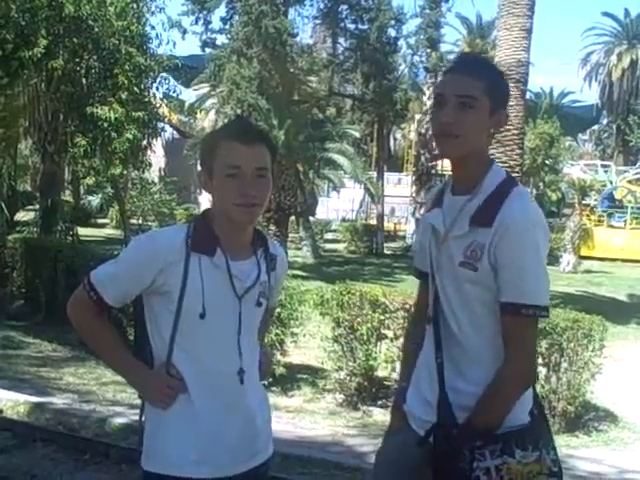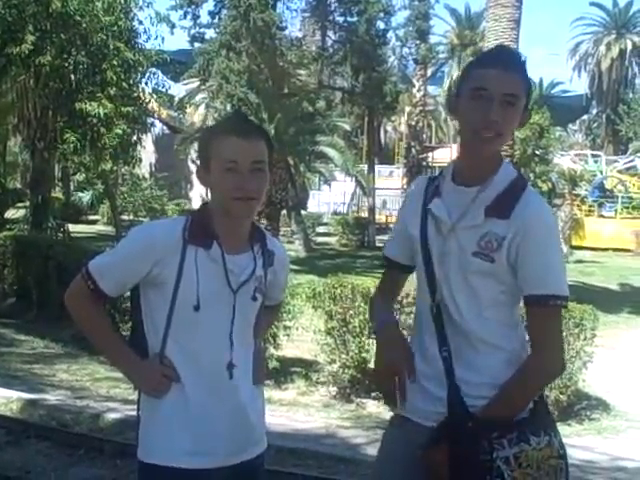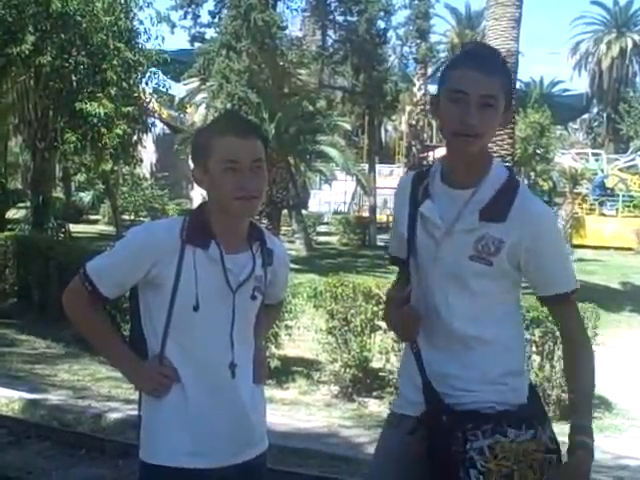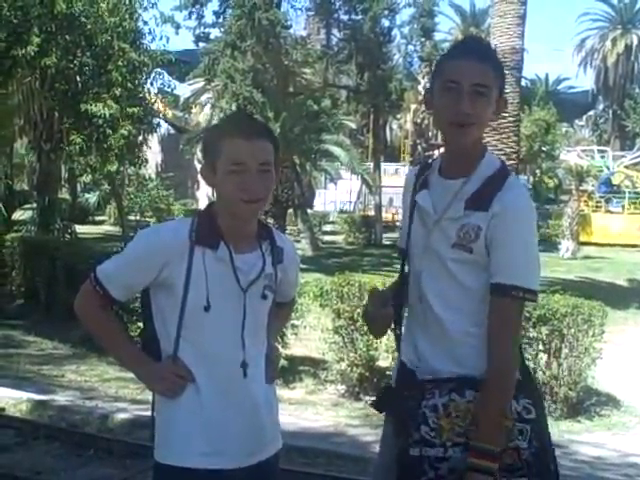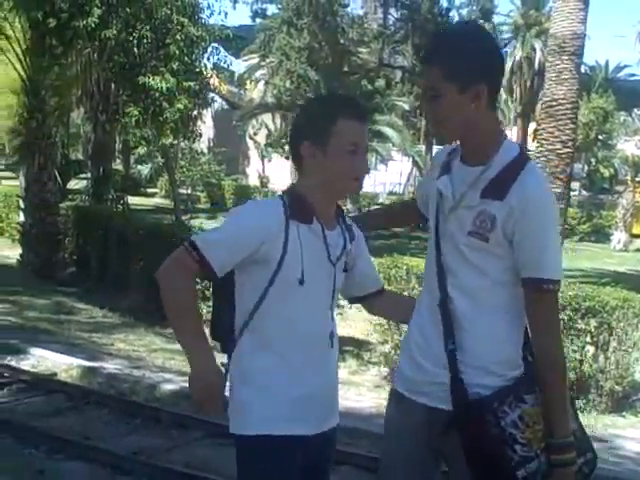
dt=1s
person 1, frame 1
left shoulder: (515, 217)
right shoulder: (436, 207)
left elbow: (522, 364)
right wrist: (401, 398)
left hip: (487, 430)
right hip: (420, 418)
person 1, frame 2
left shoulder: (530, 214)
right shoulder: (421, 196)
left elbow: (549, 357)
right elbow: (384, 294)
right wrist: (386, 332)
left hip: (493, 424)
right hip: (416, 412)
person 1, frame 3
left shoulder: (527, 214)
right shoulder: (410, 191)
left elbow: (573, 332)
right wrist: (397, 304)
left hip: (493, 414)
right hip: (414, 405)
person 1, frame 4
left shoulder: (509, 201)
right shoulder: (416, 182)
left elbow: (504, 337)
right wrist: (387, 300)
left hip: (476, 402)
right hip: (413, 390)
person 1, frame 5
left shoulder: (526, 190)
right shoulder: (442, 166)
left elbow: (545, 327)
left wrist: (561, 443)
right wrist: (352, 222)
left hip: (485, 400)
right hip: (414, 385)
person 2, frame 1
left shoulder: (274, 258)
right shoulder: (159, 250)
right elbow: (82, 309)
left wrist: (253, 353)
right wrist: (140, 377)
left hip: (252, 451)
person 2, frame 2
left shoulder: (273, 255)
right shoulder: (157, 240)
right elbow: (80, 297)
left wrist: (253, 346)
right wrist: (133, 366)
left hip: (246, 444)
person 2, frame 3
left shoulder: (273, 254)
right shoulder: (155, 241)
right elbow: (77, 298)
left wrist: (255, 345)
right wrist: (132, 367)
left hip: (248, 445)
person 2, frame 4
left shoulder: (282, 252)
right shoulder: (165, 243)
right elbow: (89, 302)
left wrist: (268, 342)
right wrist: (145, 368)
left hip: (261, 444)
person 2, frame 5
left shoulder: (348, 234)
right shoulder: (262, 219)
left elbow: (377, 300)
right elbow: (174, 273)
right wrist: (202, 361)
left hip: (320, 415)
right hip: (267, 419)
